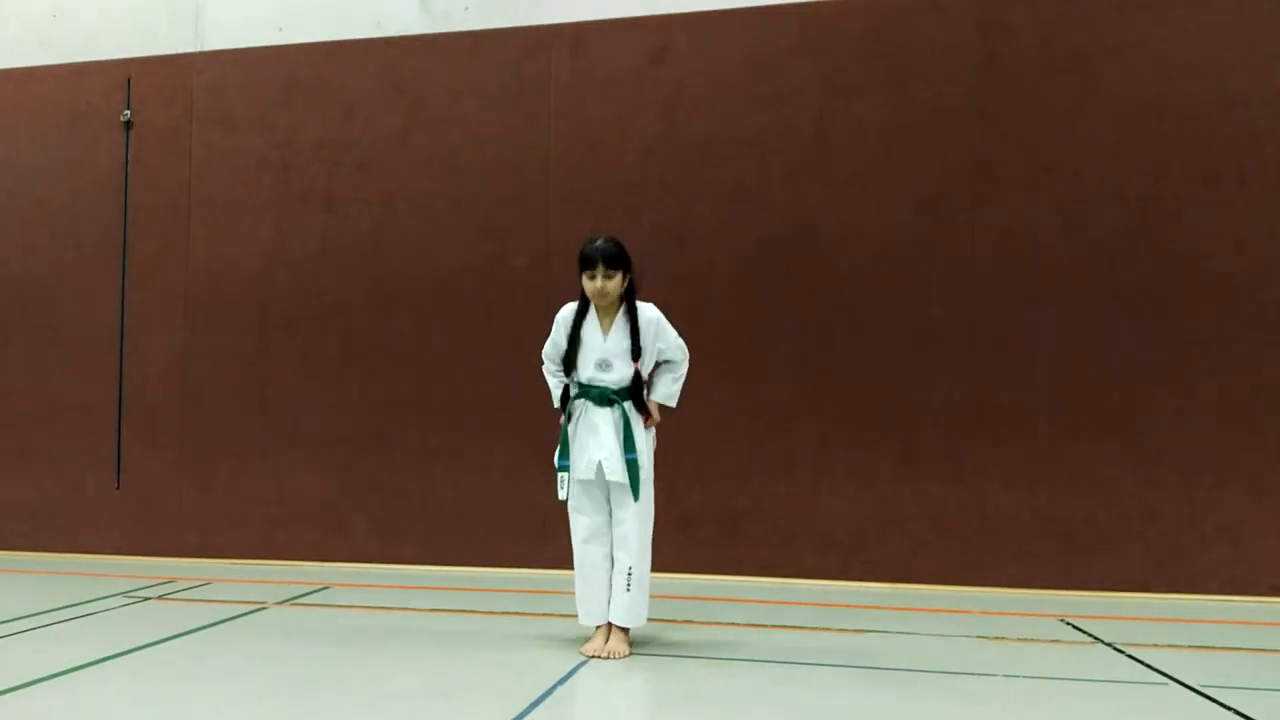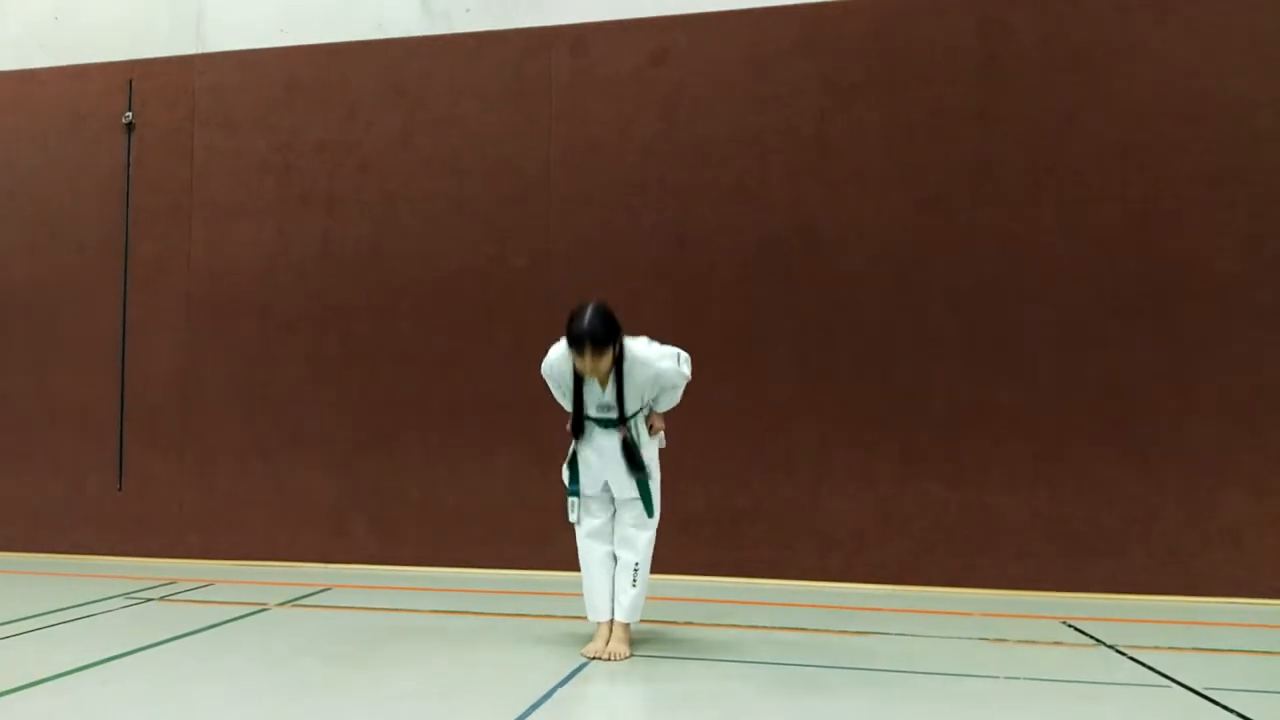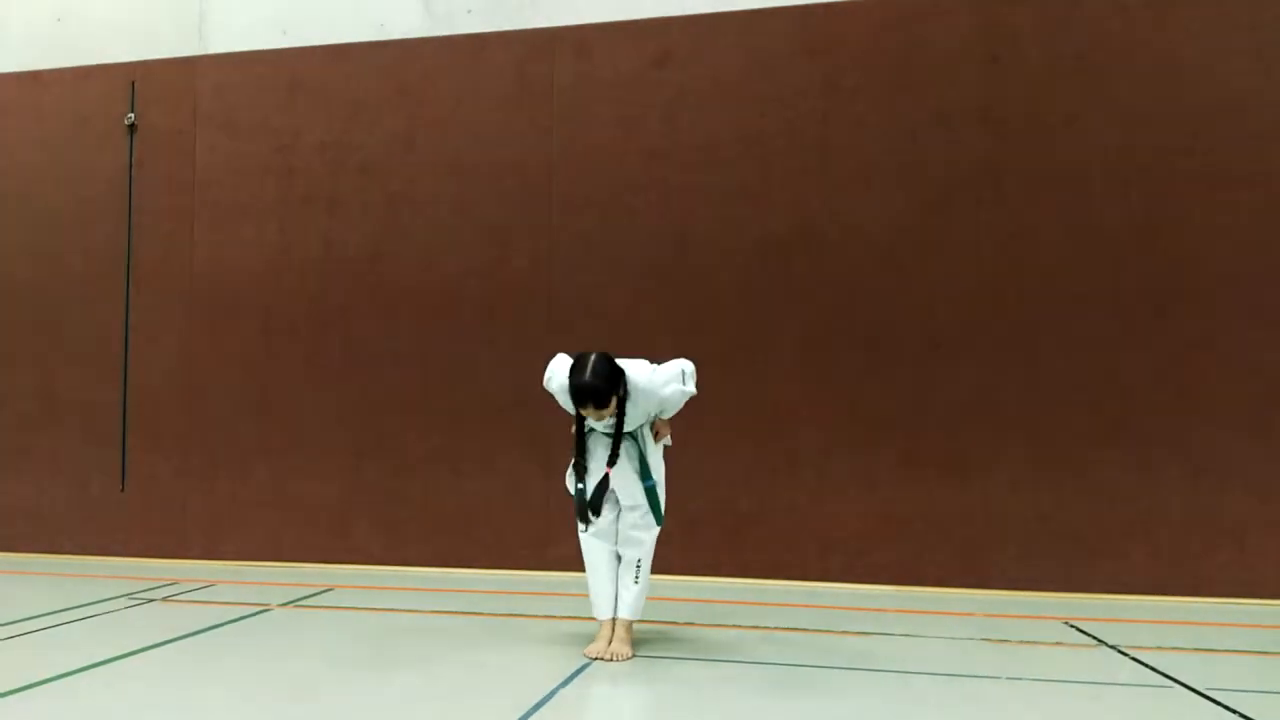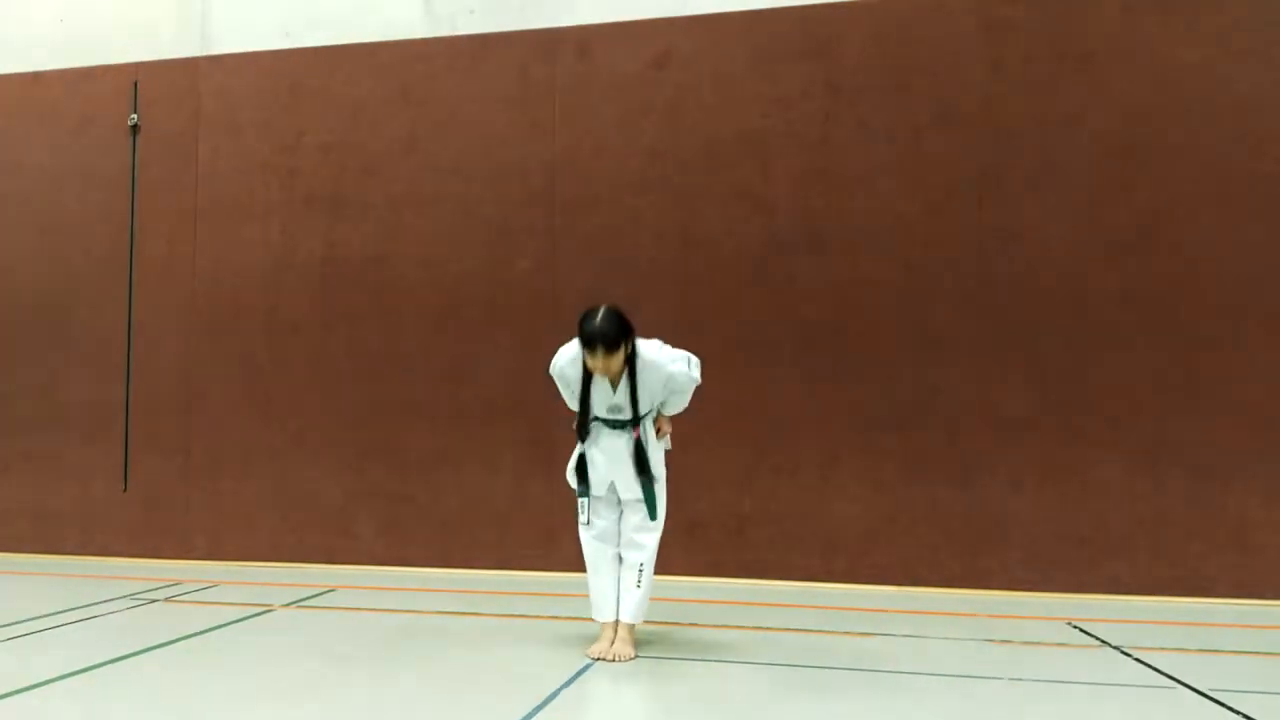
dt=0.3s
person 1, frame 1
left shoulder: (648, 318)
right shoulder: (568, 317)
left elbow: (676, 359)
right elbow: (552, 363)
left wrist: (655, 401)
right wrist: (564, 404)
left hip: (628, 431)
right hip: (584, 431)
left knee: (630, 532)
right knee: (588, 530)
left ankle: (621, 628)
right ankle: (599, 626)
person 1, frame 2
left shoulder: (647, 359)
right shoulder: (559, 358)
left elbow: (681, 367)
left wrist: (657, 411)
right wrist: (576, 414)
left hip: (634, 444)
right hip: (591, 444)
left knee: (634, 532)
right knee: (593, 530)
left ankle: (622, 627)
right ankle: (602, 625)
person 1, frame 3
left shoulder: (648, 384)
right shoulder: (562, 379)
left elbow: (686, 372)
left wrist: (663, 417)
right wrist: (583, 422)
left hip: (638, 448)
right hip: (595, 449)
left knee: (637, 533)
right knee: (596, 531)
left ankle: (623, 629)
right ankle: (606, 626)
person 1, frame 4
left shoulder: (657, 361)
right shoulder: (569, 360)
left elbow: (691, 371)
left wrist: (665, 414)
right wrist: (581, 413)
left hip: (641, 446)
right hip: (597, 445)
left knee: (639, 534)
right knee: (598, 533)
left ankle: (626, 629)
right ankle: (607, 626)
